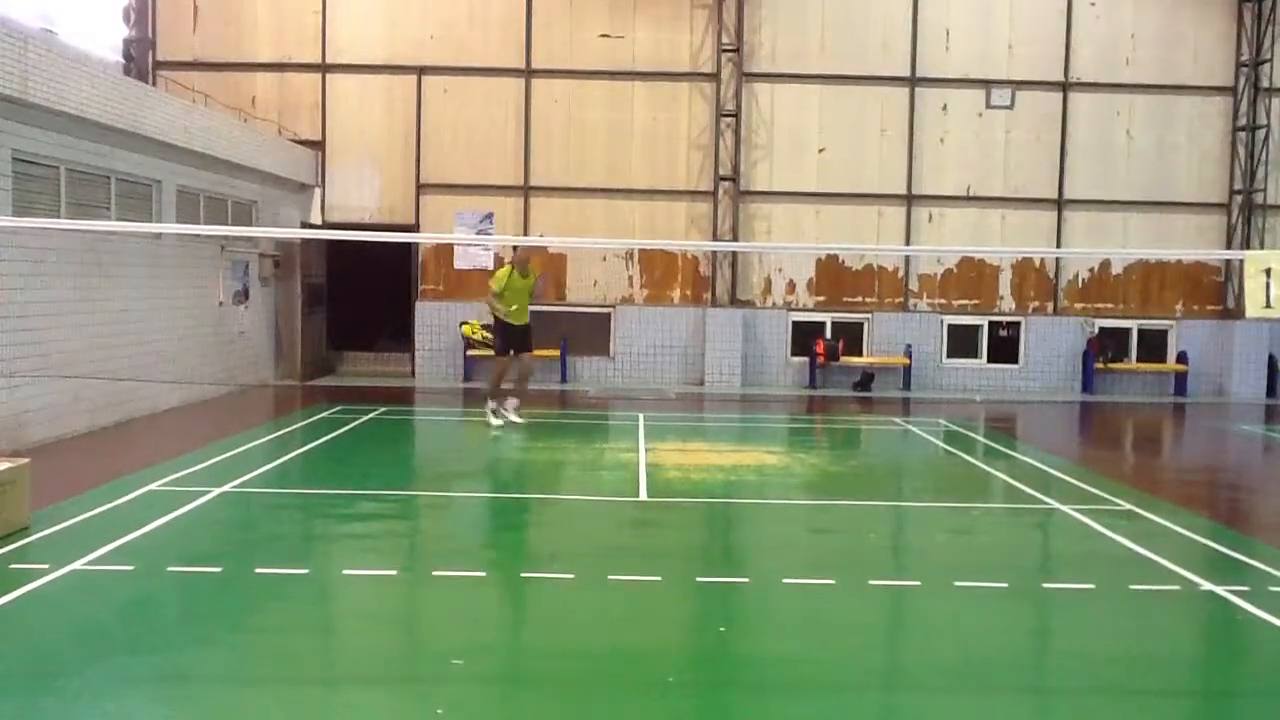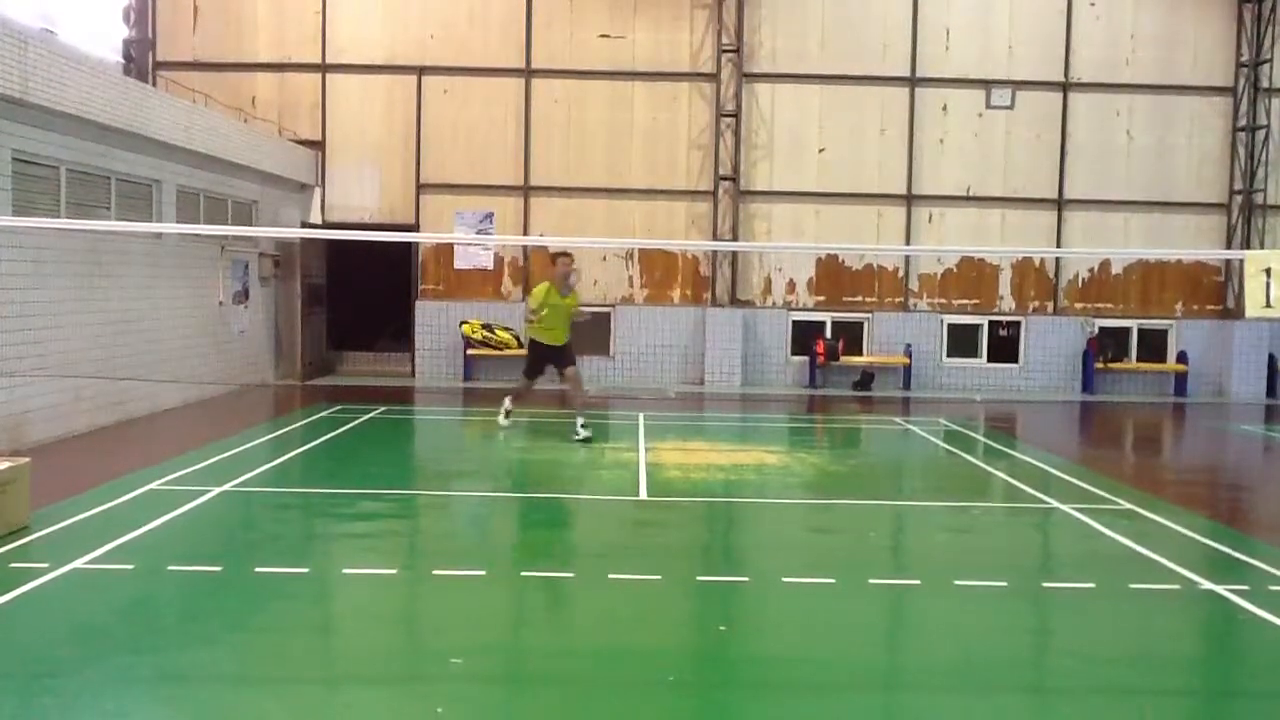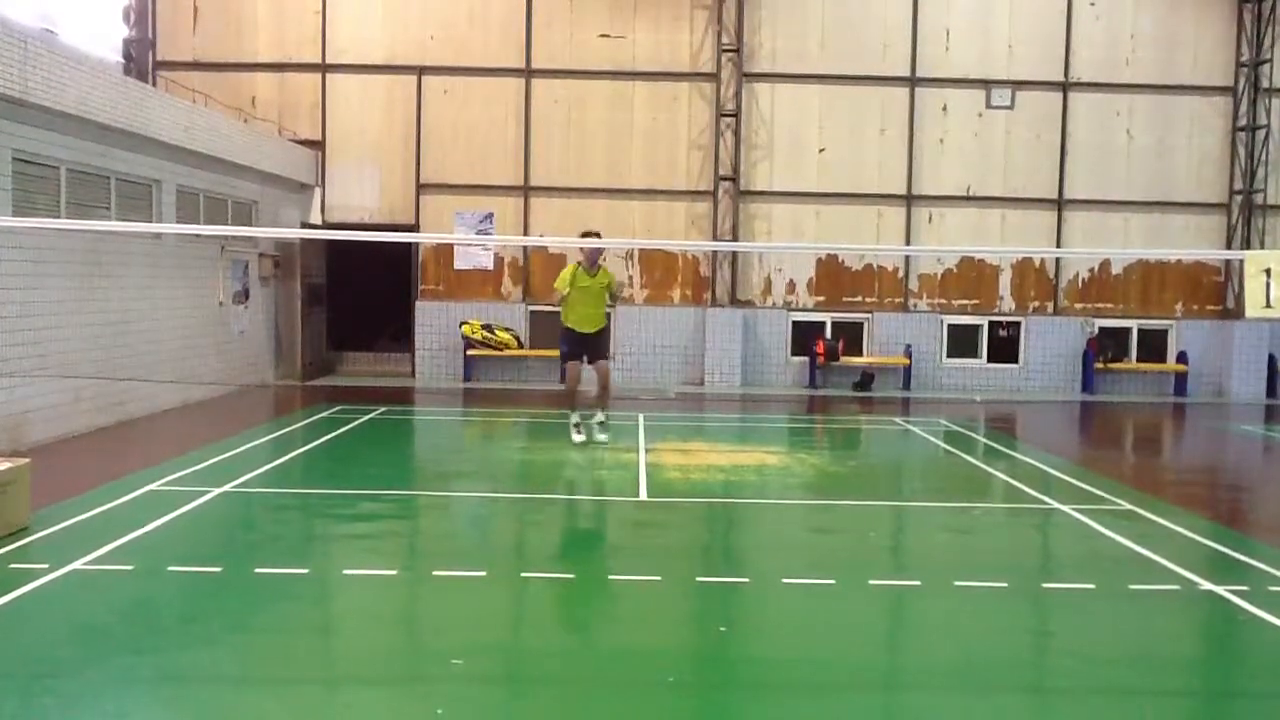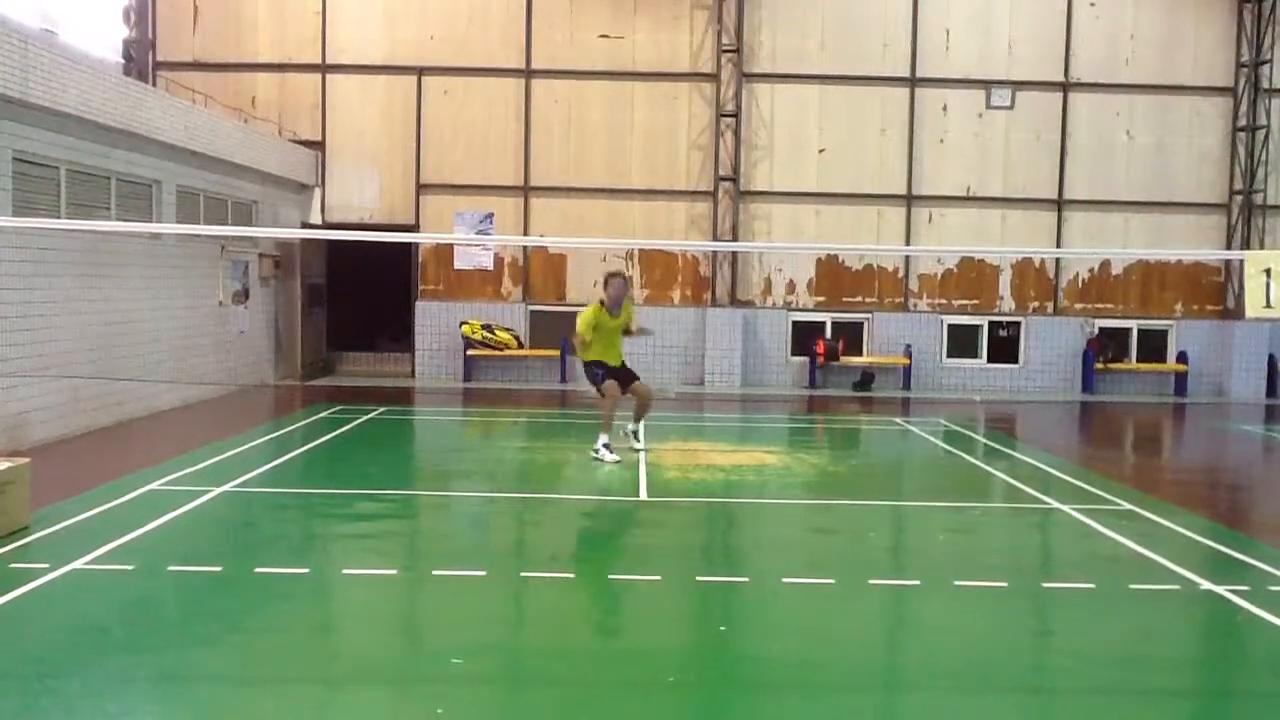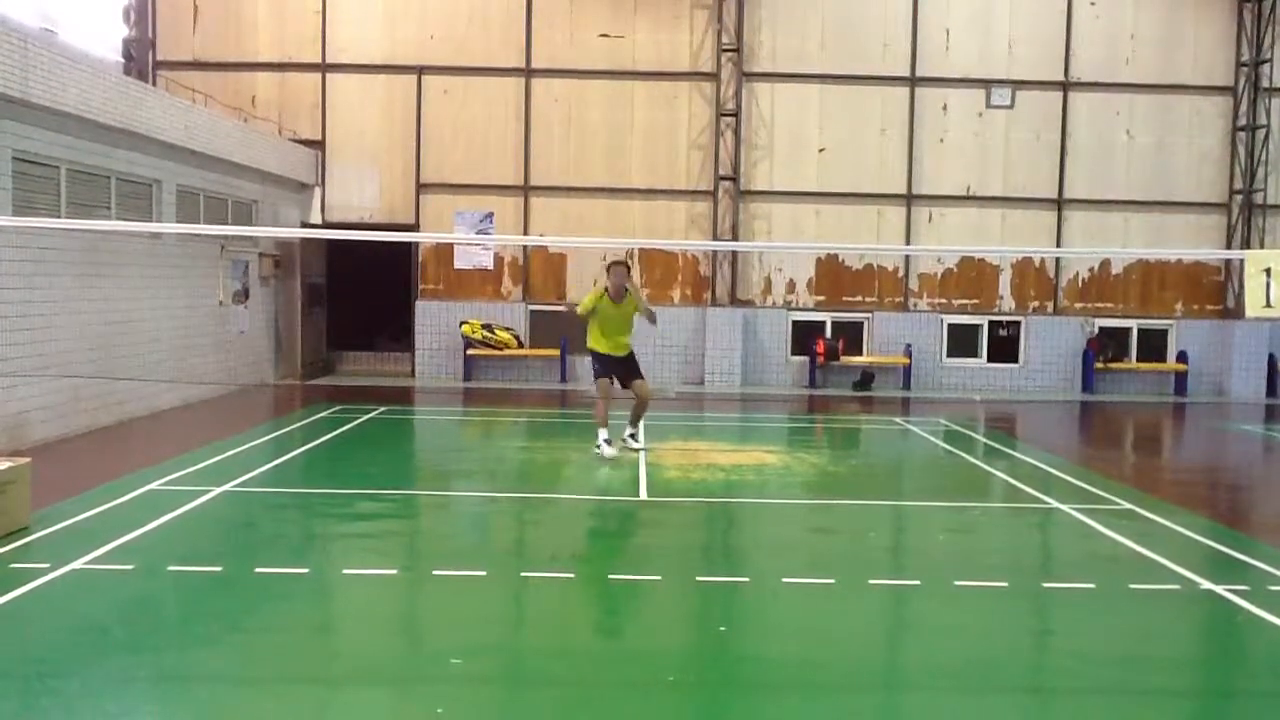
dt=0.3s
person 1, frame 1
left shoulder: (532, 274)
right shoulder: (504, 273)
right elbow: (490, 297)
left wrist: (537, 291)
right wrist: (500, 308)
left hip: (523, 325)
right hip: (504, 324)
left knee: (525, 368)
right knee: (502, 367)
left ankle: (510, 407)
right ankle: (492, 407)
person 1, frame 2
left shoulder: (573, 292)
right shoulder: (542, 290)
right elbow: (528, 314)
left wrist: (579, 316)
right wrist: (533, 319)
left hip: (561, 343)
right hip: (539, 342)
left knee: (574, 377)
right knee: (527, 386)
left ankle: (580, 425)
right ankle: (508, 404)
person 1, frame 3
left shoulder: (606, 275)
right shoulder: (569, 272)
left elbow: (614, 298)
right elbow: (555, 299)
left wrist: (617, 293)
right wrist: (559, 297)
left hip: (597, 331)
right hip: (573, 330)
left knee: (604, 377)
right knee: (573, 380)
left ankle: (599, 421)
right ankle: (575, 421)
person 1, frame 4
left shoulder: (626, 309)
right shoulder: (593, 311)
right elbow: (578, 338)
left wrist: (636, 331)
right wrist: (581, 343)
left hip: (616, 361)
right hip: (595, 362)
left knee: (645, 394)
right knee: (613, 392)
left ankle: (632, 430)
right ankle: (601, 445)
person 1, frame 5
left shoulder: (634, 297)
right shoulder: (596, 295)
left elbow: (653, 320)
right elbow: (580, 315)
left wrist: (646, 309)
right wrist: (579, 315)
left hip: (625, 353)
right hip: (601, 352)
left knee: (643, 394)
right knee: (605, 392)
left ankle: (630, 433)
right ankle: (603, 440)
